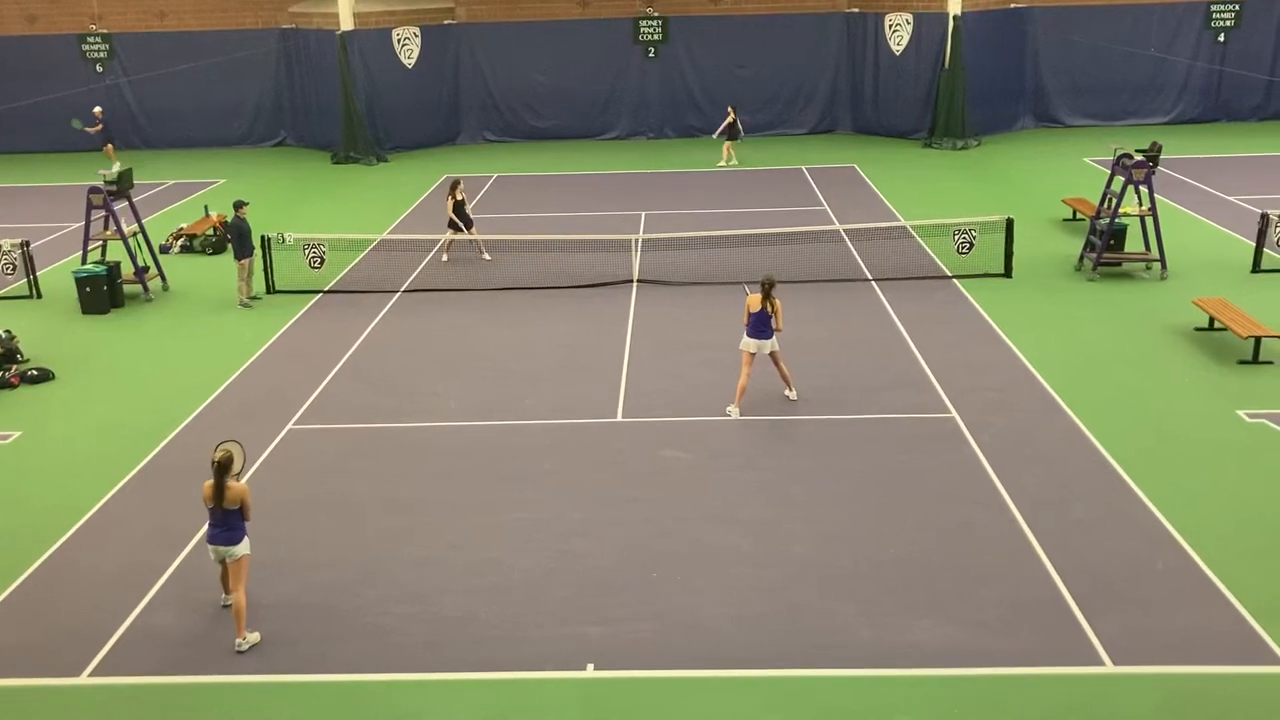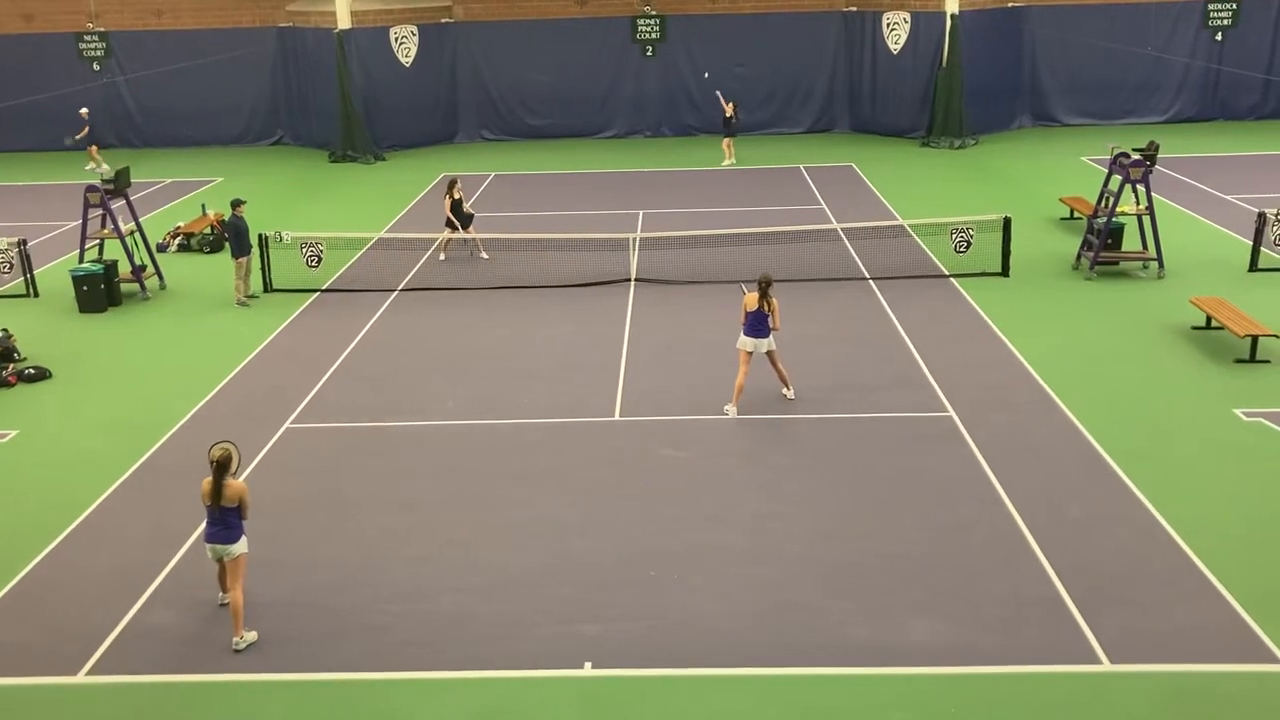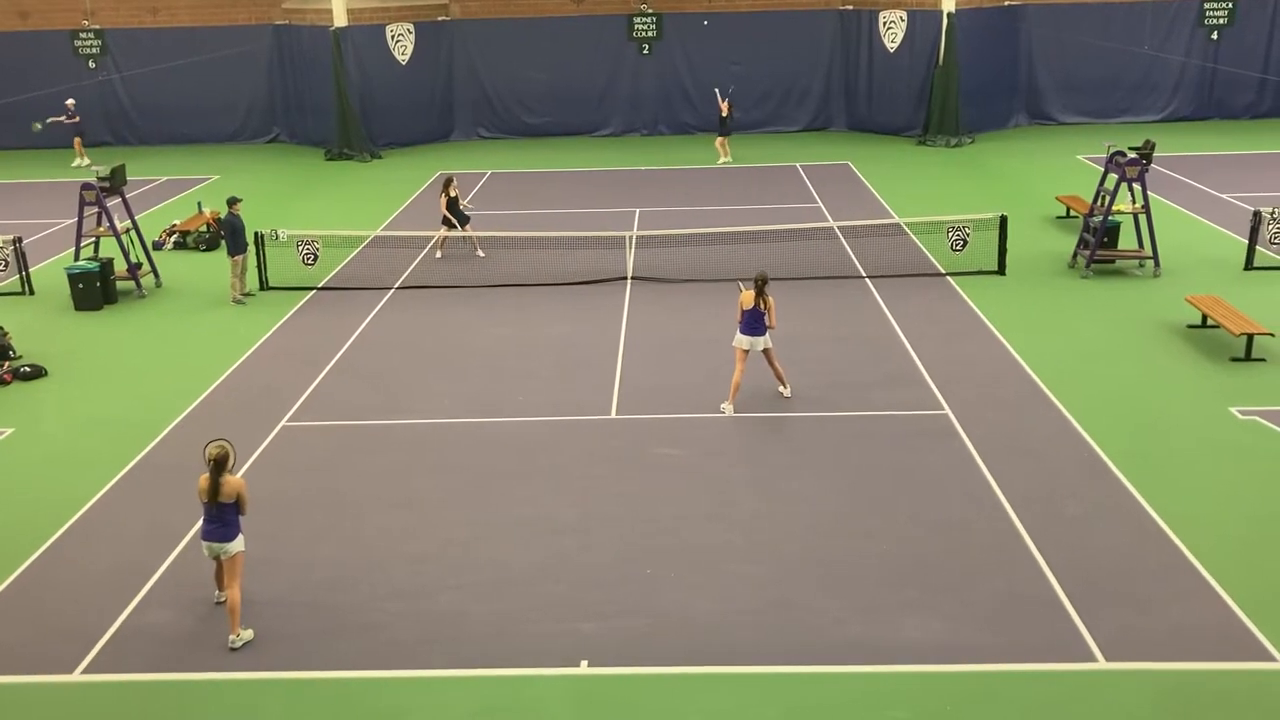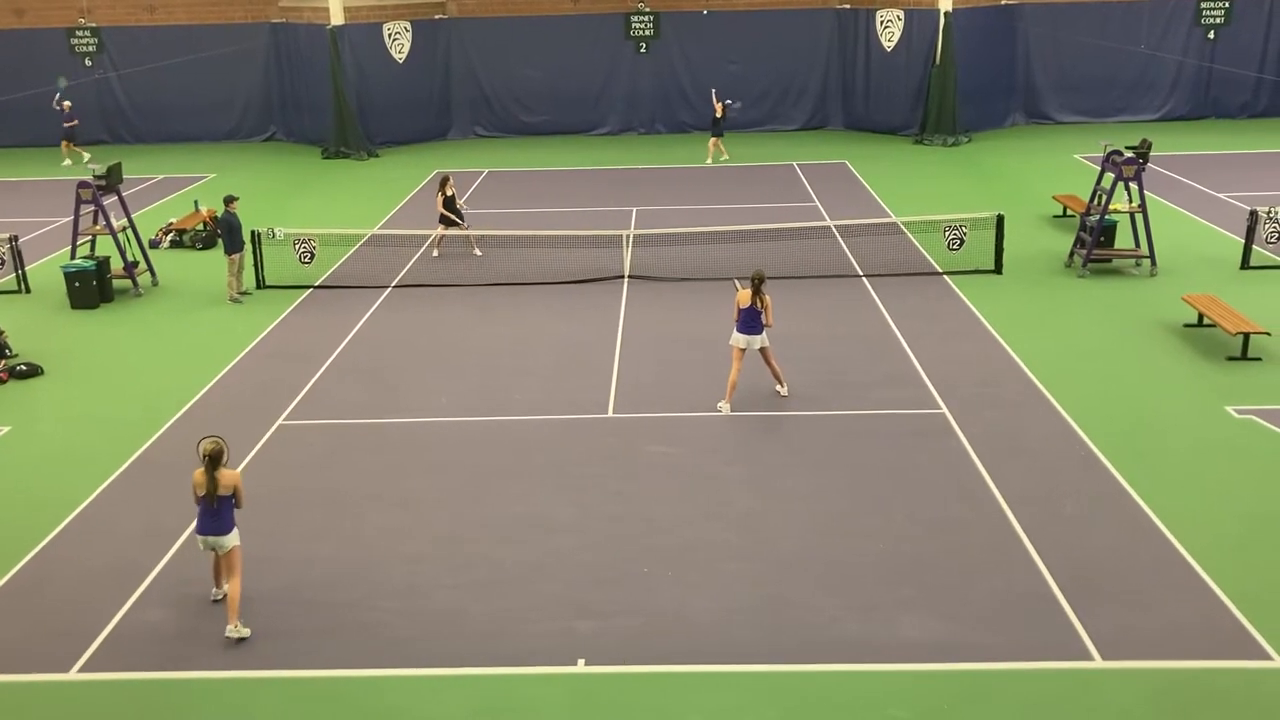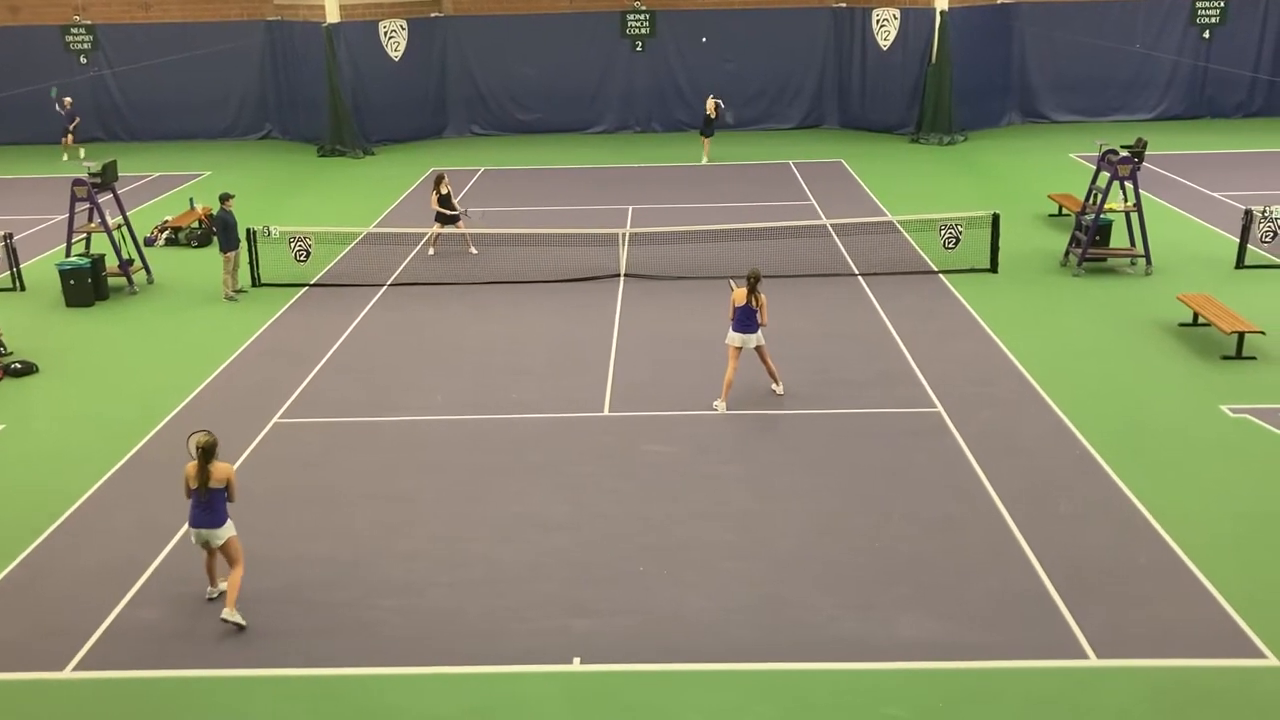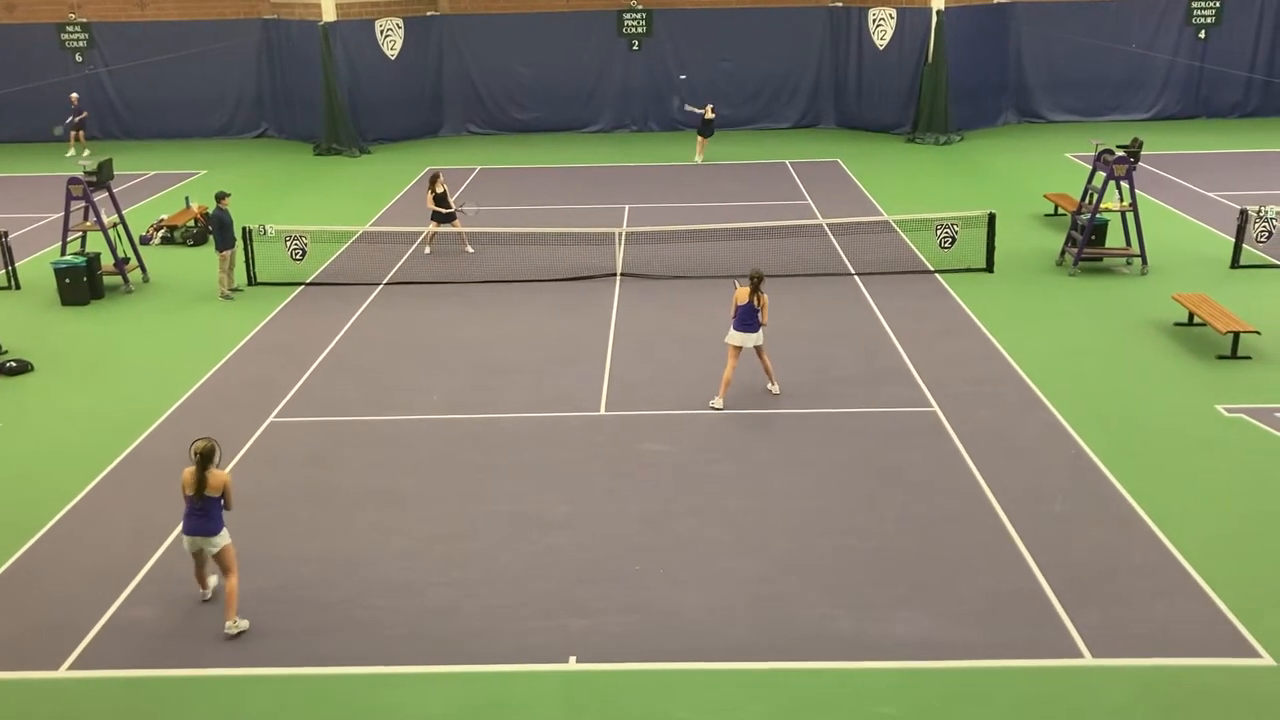
dt=0.3s
person 1, frame 1
left shoulder: (207, 487)
right shoulder: (240, 489)
right elbow: (247, 517)
left hip: (213, 542)
right hip: (235, 542)
left knee: (225, 567)
right knee: (239, 589)
left ankle: (226, 596)
right ankle: (242, 638)
person 1, frame 2
left shoulder: (205, 485)
right shoulder: (239, 487)
right elbow: (244, 516)
left hip: (211, 540)
right hip: (233, 540)
left knee: (222, 565)
right knee: (236, 587)
left ankle: (224, 594)
right ankle: (239, 636)
person 1, frame 3
left shoulder: (202, 481)
right shoulder: (237, 483)
right elbow: (243, 511)
left hip: (208, 538)
right hip: (230, 538)
left knee: (220, 562)
right knee: (233, 586)
left ankle: (220, 593)
right ankle: (235, 635)
person 1, frame 4
left shoulder: (197, 476)
right shoulder: (233, 477)
right elbow: (239, 505)
left hip: (203, 533)
right hip: (225, 533)
left knee: (219, 554)
right knee: (234, 577)
left ankle: (219, 589)
right ankle: (233, 626)
person 1, frame 5
left shoulder: (190, 469)
right shoulder: (226, 470)
right elbow: (232, 498)
left hip: (196, 526)
right hip: (219, 525)
left knee: (211, 552)
right knee: (237, 565)
left ankle: (214, 587)
right ankle: (230, 610)
person 1, frame 6
left shoulder: (186, 474)
right shoulder: (223, 478)
right elbow: (228, 507)
left hip: (189, 532)
right hip: (213, 534)
left knee: (199, 562)
right knee: (231, 574)
left ankle: (205, 589)
right ankle: (231, 622)
